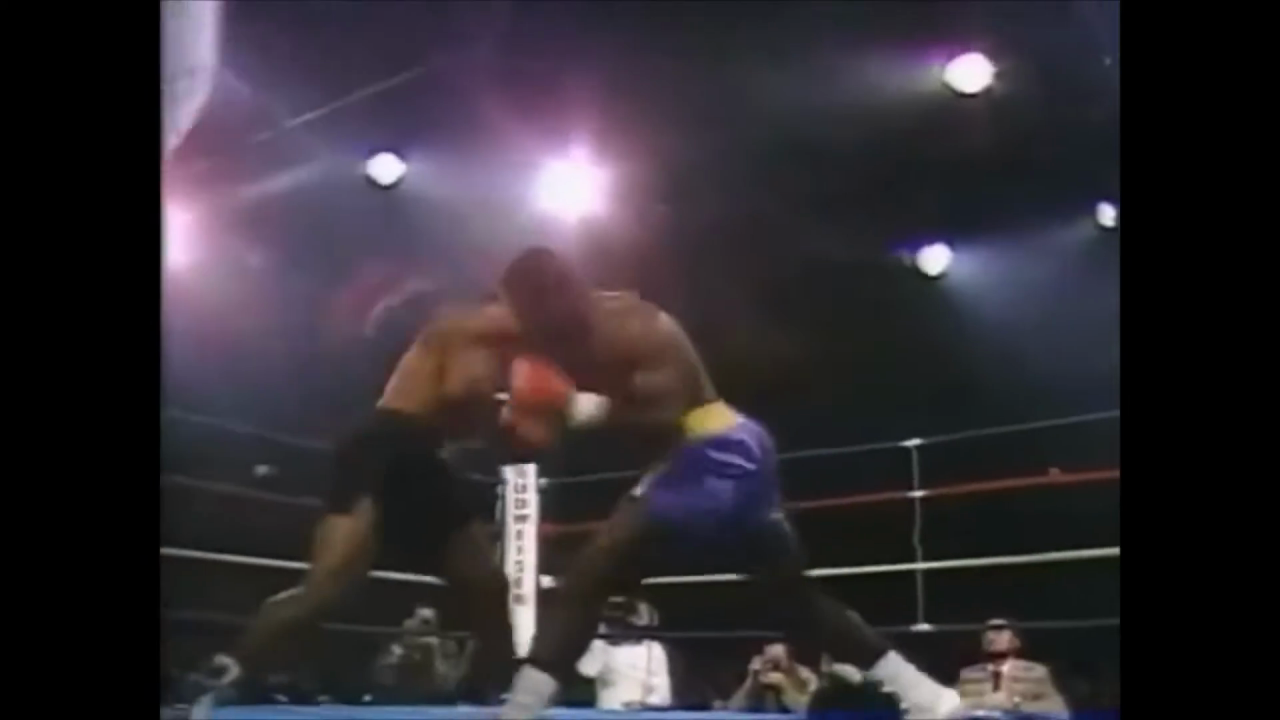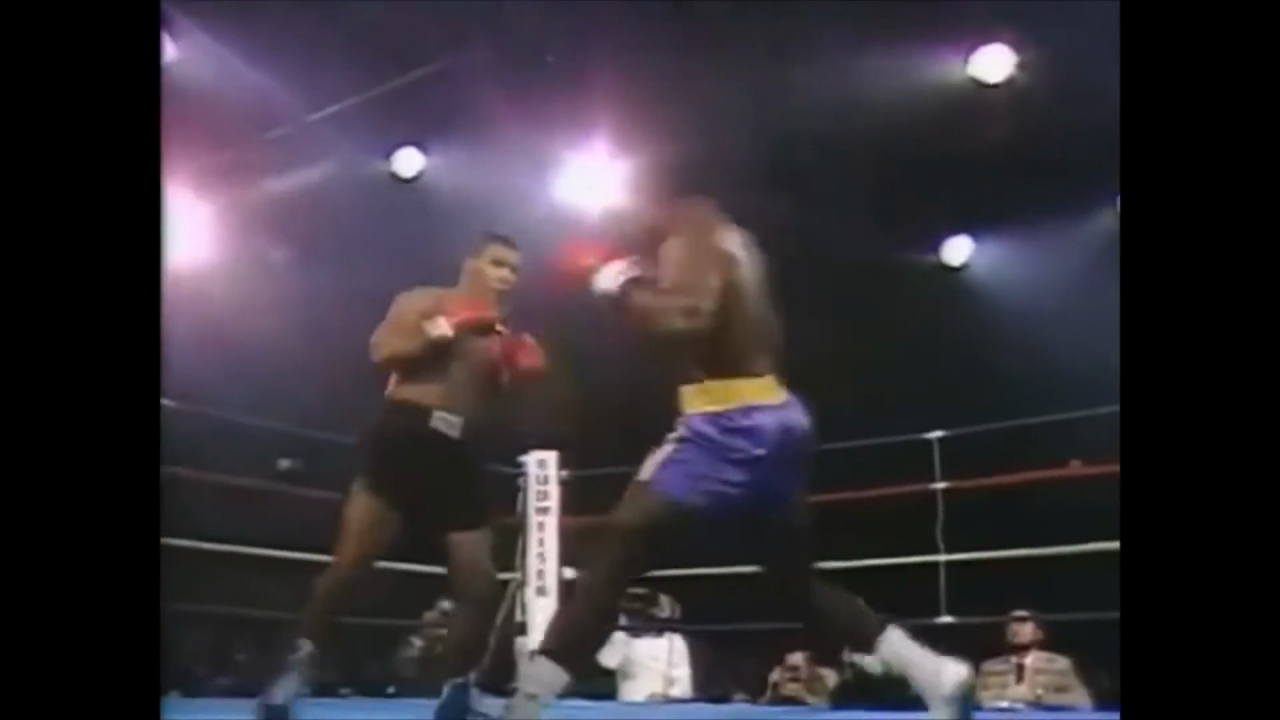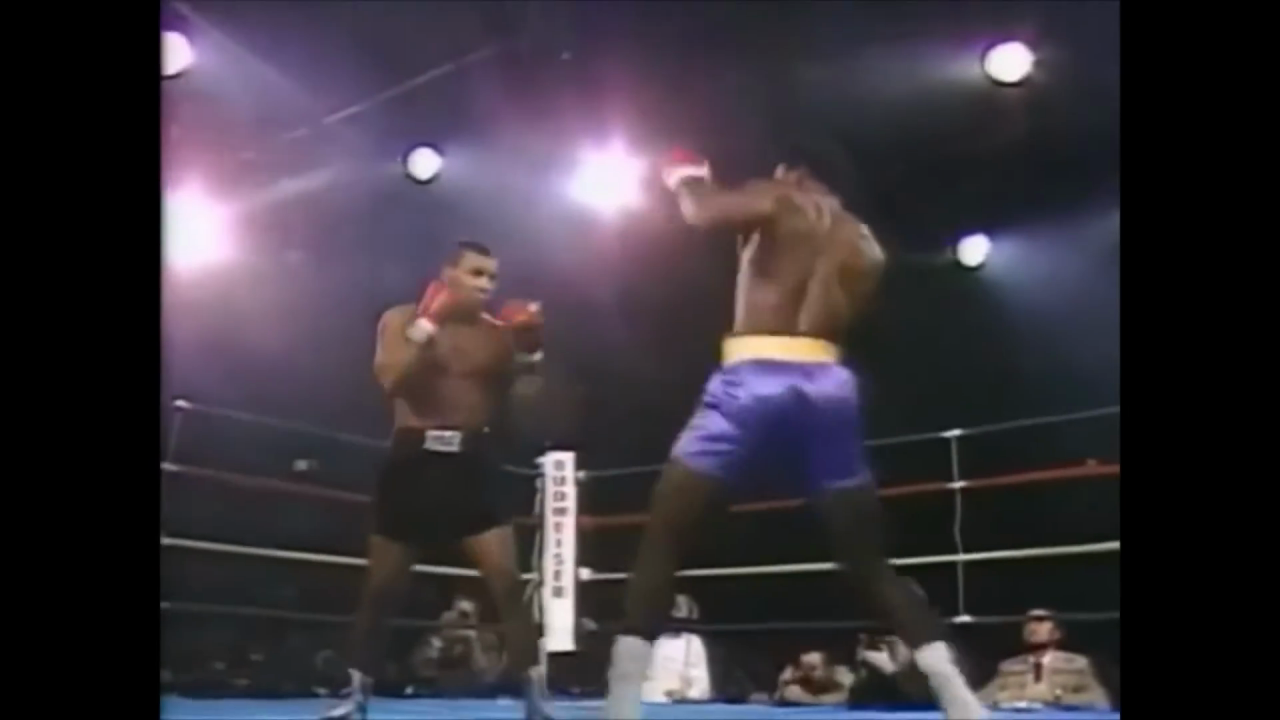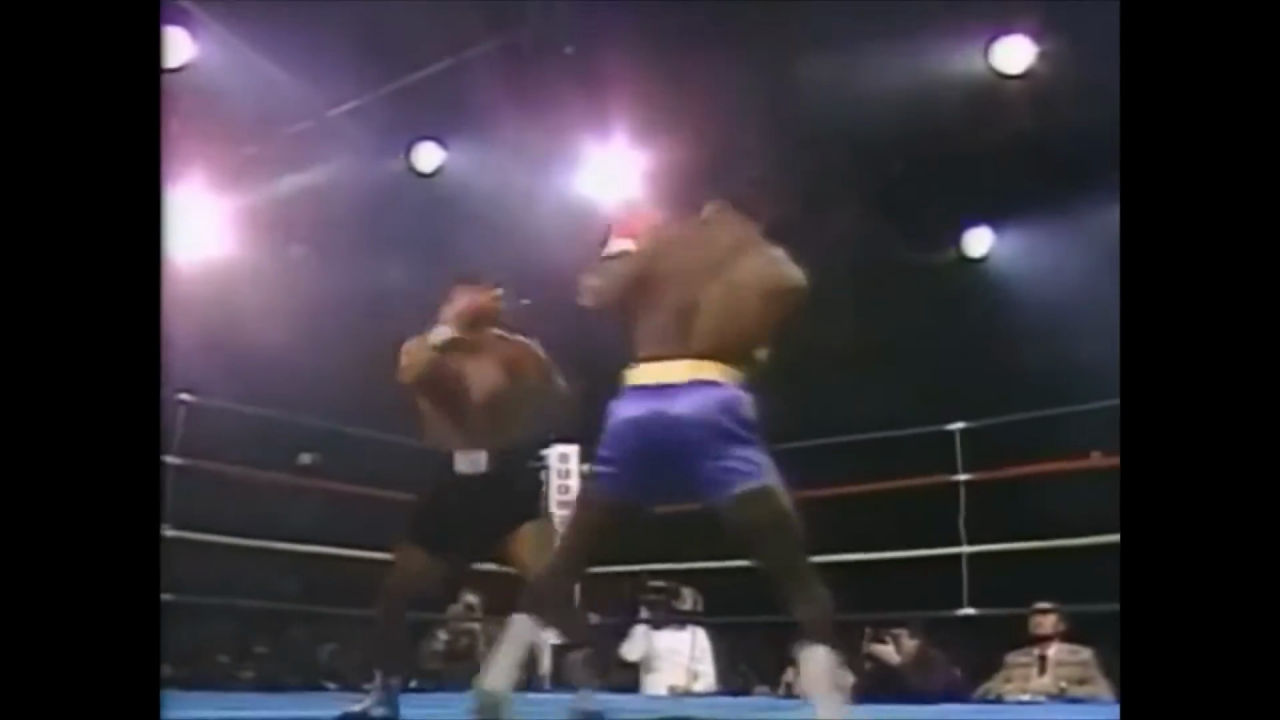
dt=0.4s
person 1, frame 1
left shoulder: (629, 325)
right shoulder: (576, 330)
left elbow: (666, 418)
left wrist: (581, 407)
left hip: (716, 454)
right hip: (719, 453)
left knee: (589, 577)
right knee: (800, 598)
person 1, frame 2
left shoulder: (692, 242)
right shoulder: (726, 240)
left elbow: (689, 324)
left wrist: (619, 283)
right wrist: (633, 276)
left hip: (728, 423)
right hip: (780, 421)
left knee: (613, 561)
right knee: (797, 582)
right ankle: (934, 675)
person 1, frame 3
left shoulder: (784, 199)
right shoulder: (865, 244)
left elbow: (705, 211)
left wrist: (685, 179)
left hip: (755, 385)
right hip: (827, 387)
left knee: (659, 548)
right knee: (868, 569)
person 1, frame 4
left shoulder: (666, 237)
right shoulder: (779, 270)
left elbow: (596, 295)
left wrist: (620, 249)
left hip: (638, 409)
right hip: (714, 406)
left knee: (570, 558)
right knee: (794, 573)
person 2, frame 1
left shoulder: (479, 351)
right shoulder: (462, 330)
left hip: (420, 464)
right hip: (387, 450)
left knee: (488, 589)
right knee: (325, 587)
right ankle: (215, 680)
person 2, frame 2
left shoulder: (498, 334)
right shoulder: (421, 302)
right elbow: (383, 351)
left wrist: (519, 372)
right wrist: (448, 324)
left hip: (453, 453)
right hip: (402, 439)
left knee: (481, 588)
right knee: (350, 562)
right ankle: (300, 665)
person 2, frame 3
left shoulder: (498, 333)
right shoulder: (400, 320)
right elbow: (392, 379)
left wrist: (528, 347)
right wrist: (428, 323)
left hip: (470, 463)
right hip: (414, 460)
left knee: (508, 584)
right knee: (381, 587)
person 2, frame 4
left shoulder: (519, 350)
right shoulder: (420, 350)
left elbow: (554, 406)
right elbow: (413, 376)
right wrist: (451, 328)
left hip: (508, 483)
right hip: (451, 486)
right knee: (398, 591)
